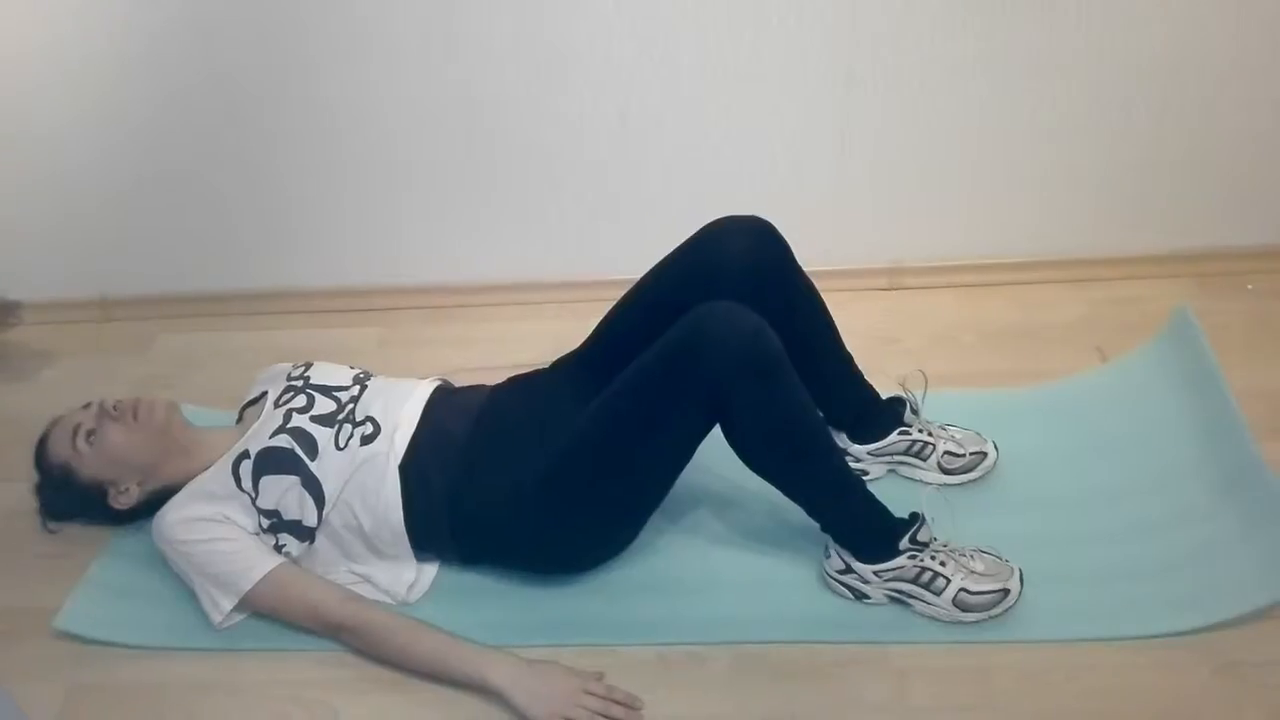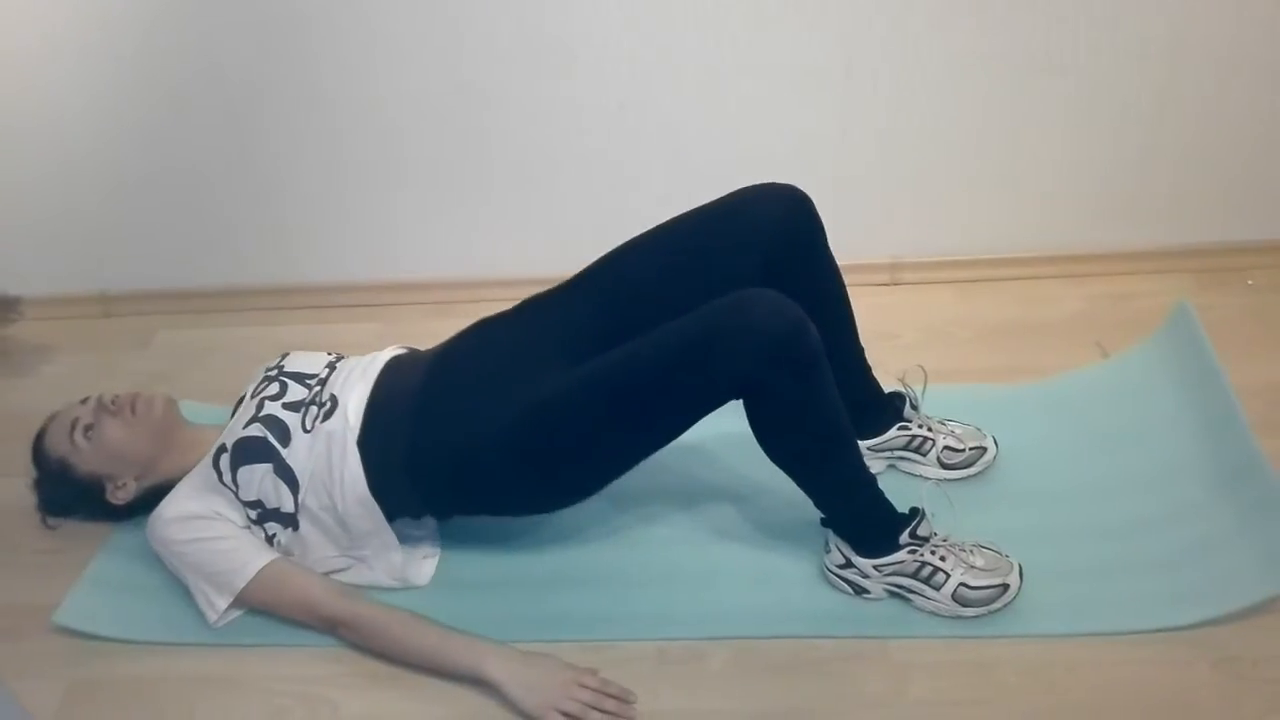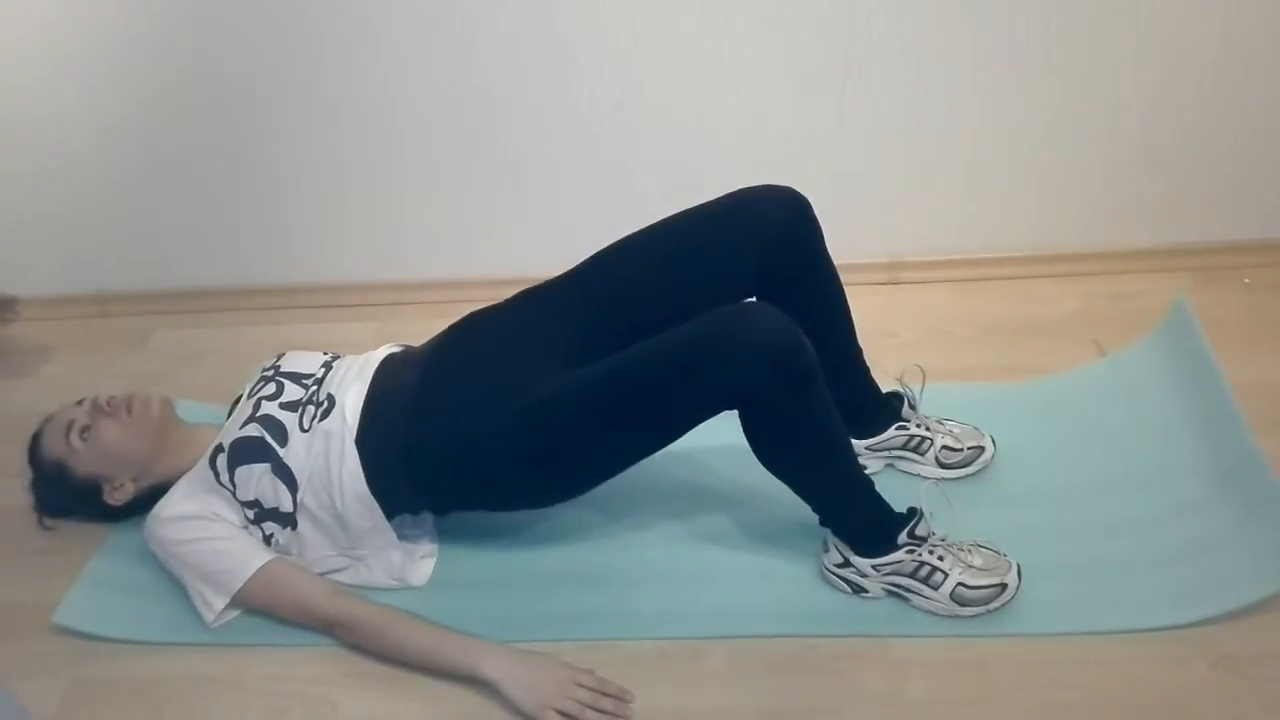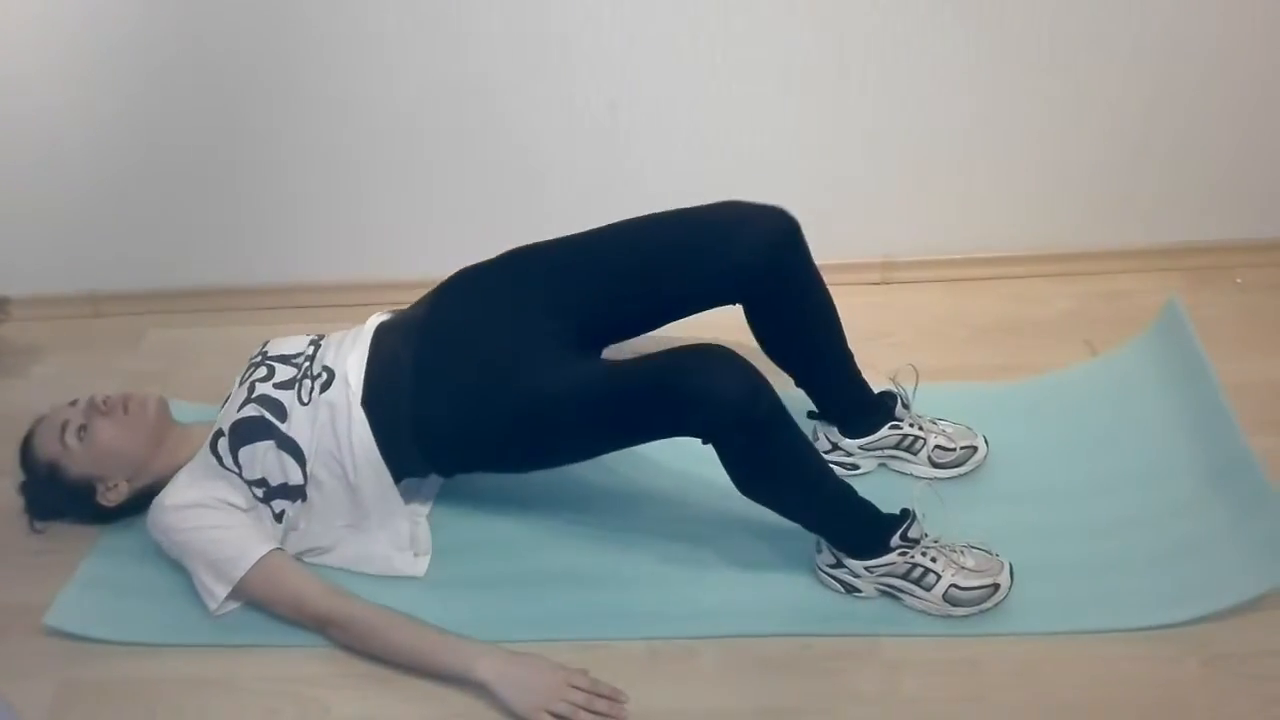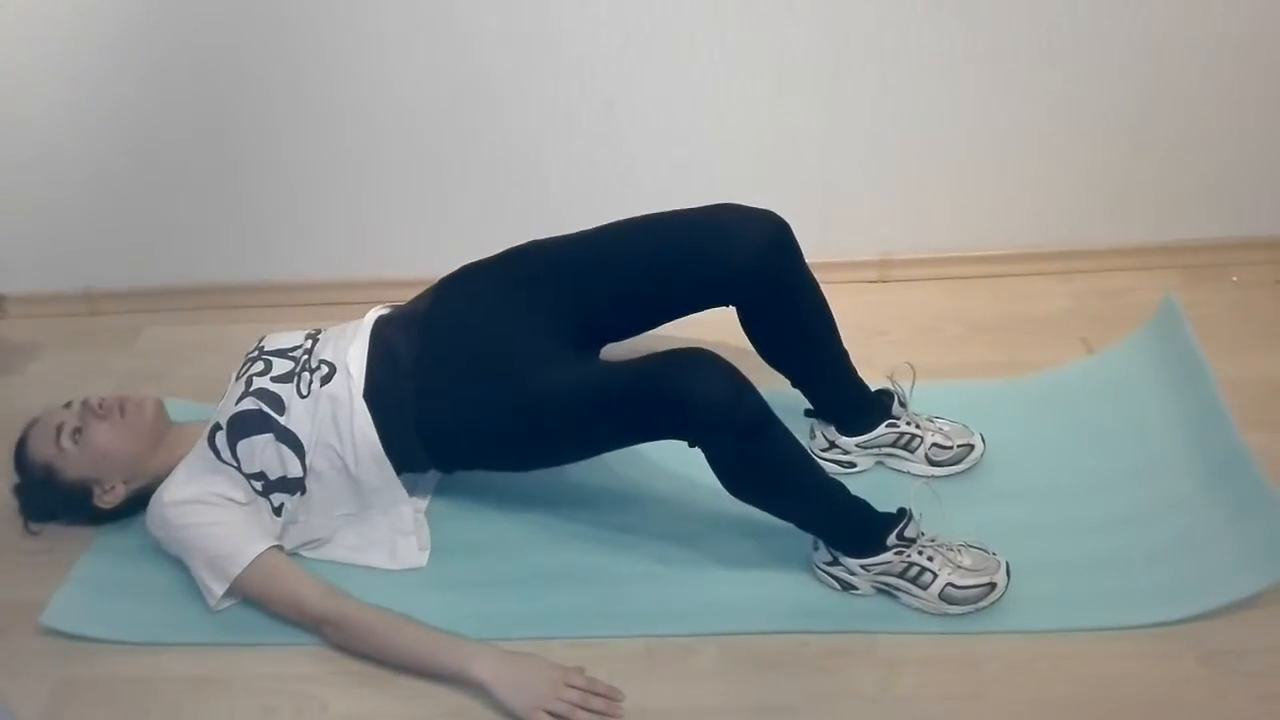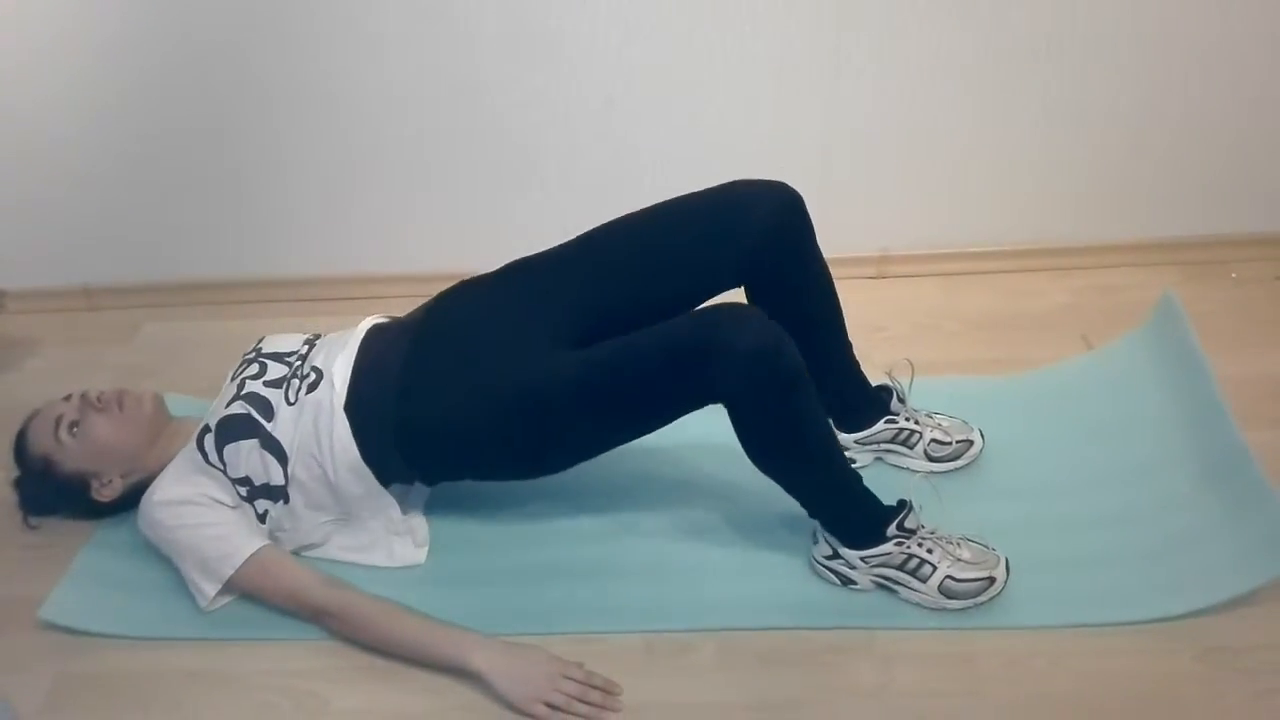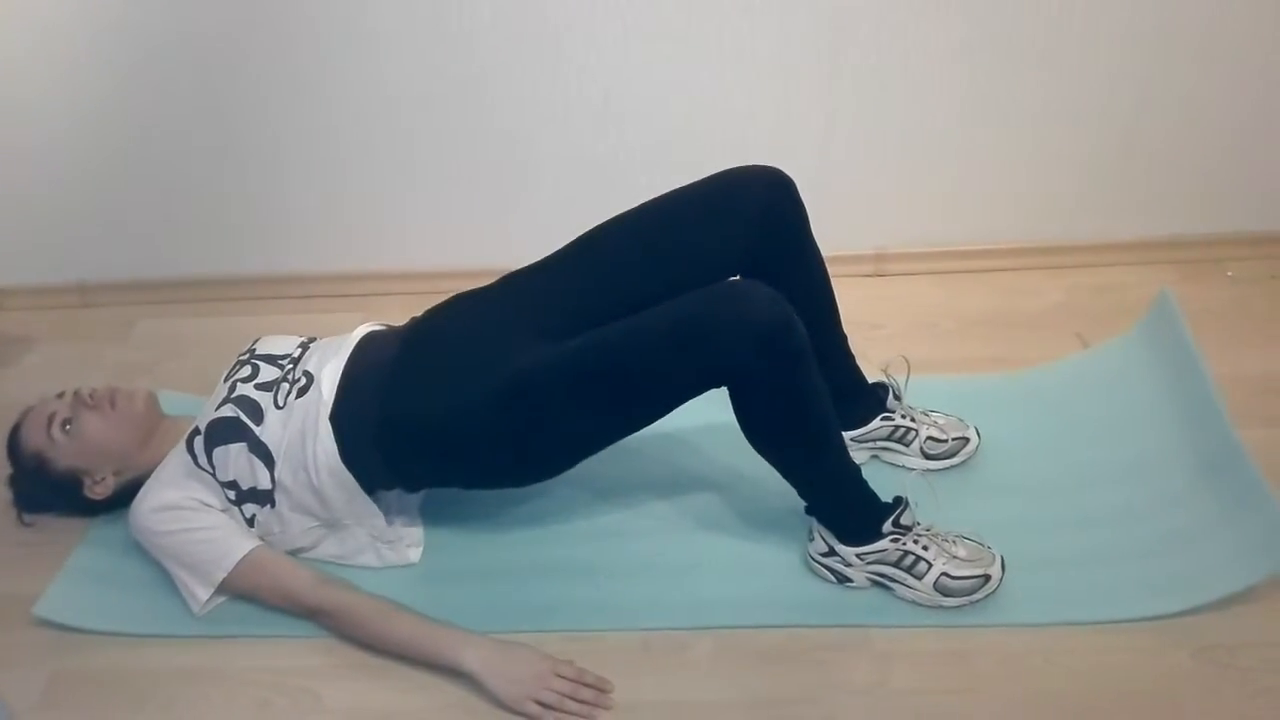
dt=0.7s
person 1, frame 1
left shoulder: (265, 387)
right shoulder: (196, 526)
right elbow: (342, 618)
left hip: (514, 410)
right hip: (521, 510)
left knee: (741, 248)
right knee: (728, 341)
left ankle: (871, 430)
right ankle: (879, 554)
person 1, frame 2
left shoulder: (255, 389)
right shoulder: (187, 525)
right elbow: (336, 612)
left hip: (475, 364)
right hip: (482, 452)
left knee: (775, 216)
right knee: (765, 330)
left ankle: (872, 423)
right ankle: (877, 548)
person 1, frame 3
left shoulder: (251, 390)
right shoulder: (186, 525)
right elbow: (334, 613)
right hip: (475, 448)
left knee: (774, 220)
right knee: (759, 345)
left ankle: (870, 423)
right ankle: (875, 548)
person 1, frame 4
left shoulder: (238, 395)
right shoulder: (188, 515)
right elbow: (325, 612)
right hip: (466, 411)
left knee: (758, 238)
right knee: (718, 387)
left ankle: (858, 423)
right ankle: (869, 548)
person 1, frame 5
left shoulder: (238, 388)
right shoulder: (189, 508)
right elbow: (322, 612)
right hip: (460, 412)
left knee: (751, 241)
right knee: (702, 391)
left ankle: (855, 419)
right ankle: (865, 547)
person 1, frame 6
left shoulder: (233, 389)
right shoulder: (178, 509)
right elbow: (324, 603)
right hip: (462, 415)
left knee: (764, 212)
right knee: (746, 347)
left ankle: (858, 416)
right ankle: (865, 539)
person 1, frame 7
left shoulder: (225, 396)
right shoulder: (170, 512)
right elbow: (318, 601)
right hip: (454, 426)
left knee: (758, 197)
right knee: (751, 322)
left ankle: (855, 412)
right ankle: (860, 535)
